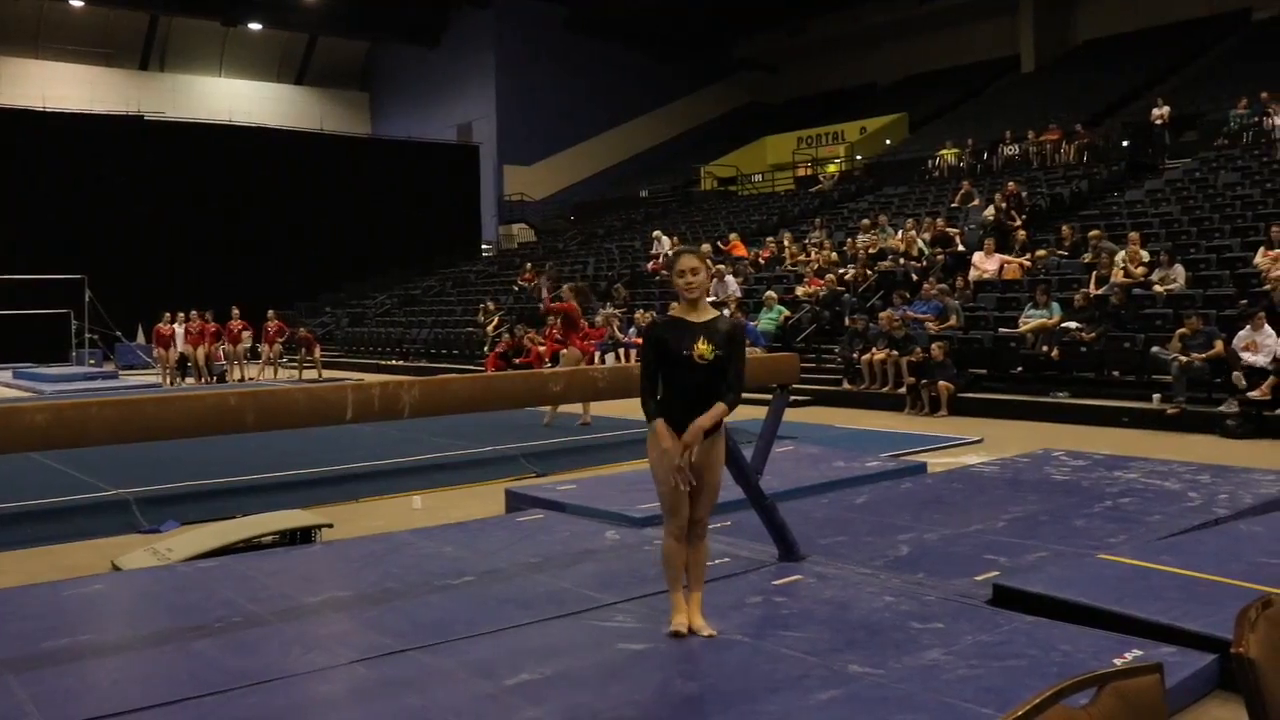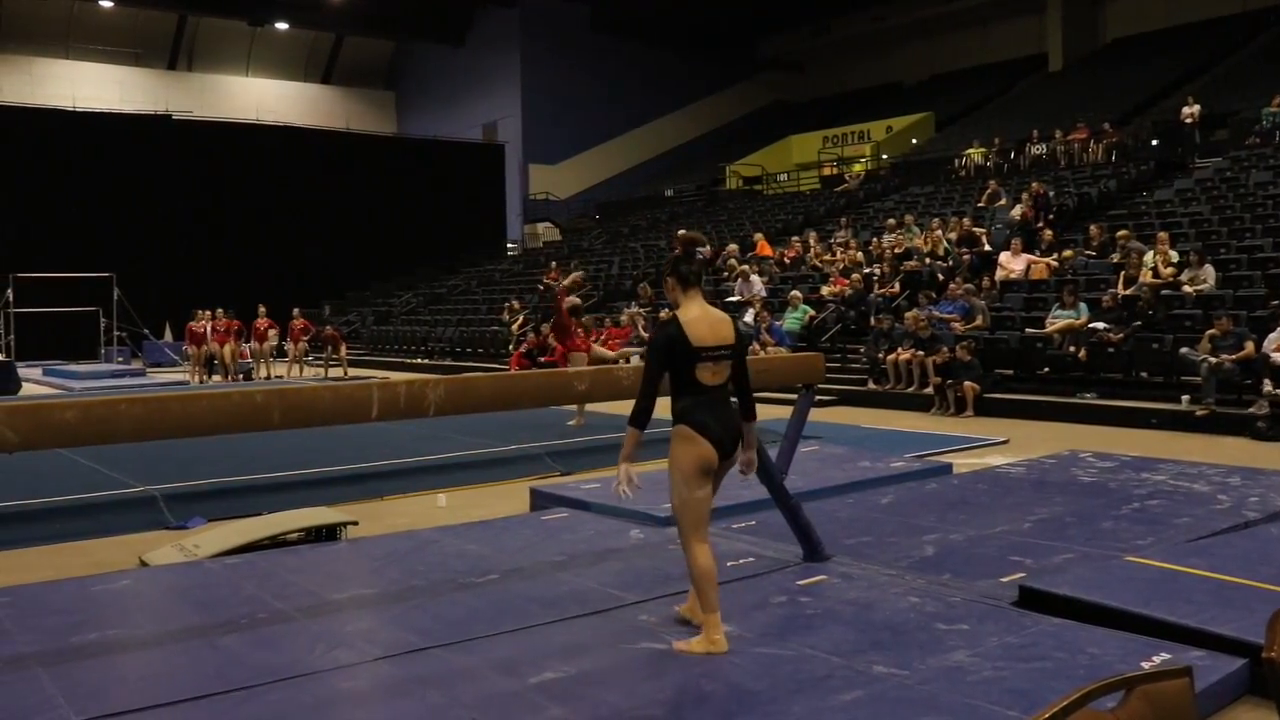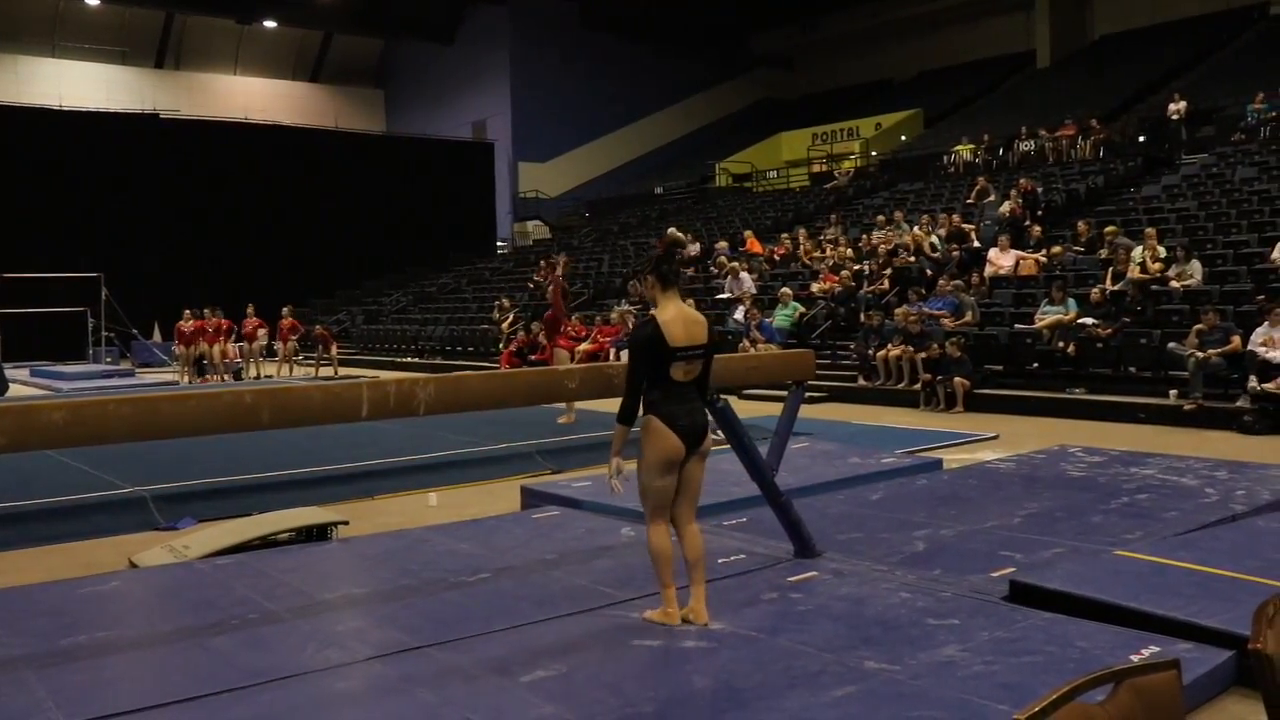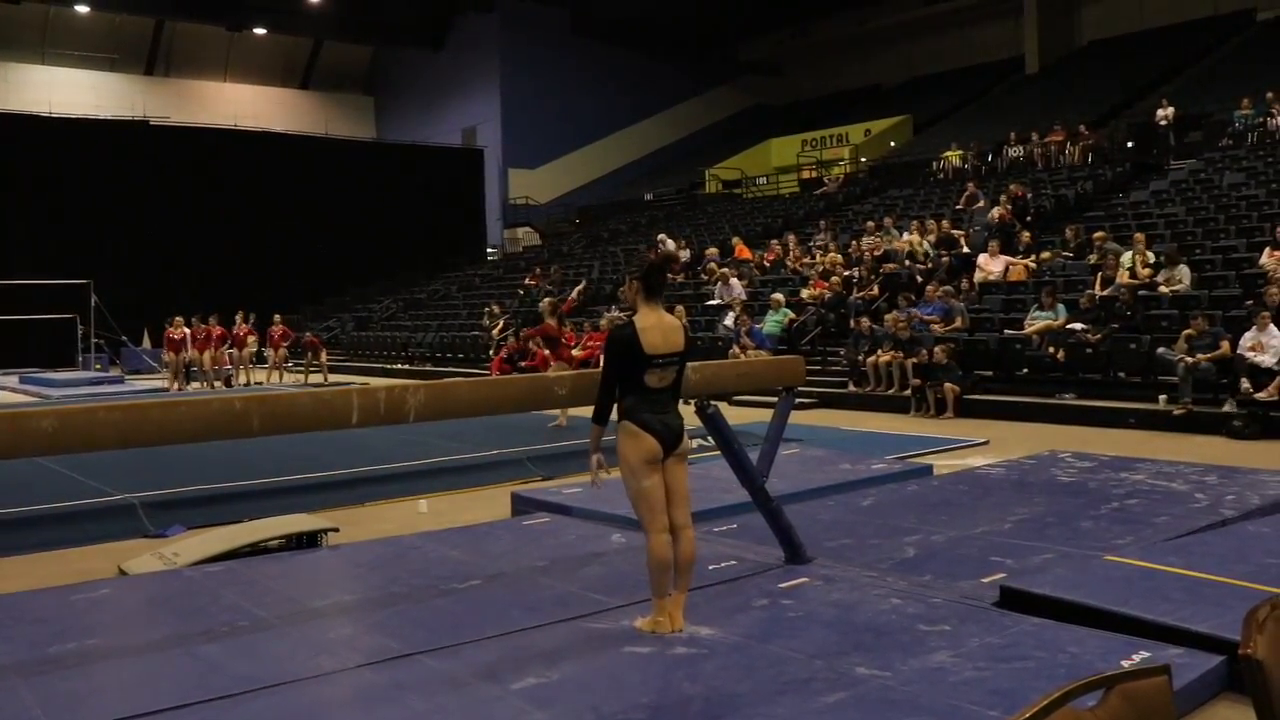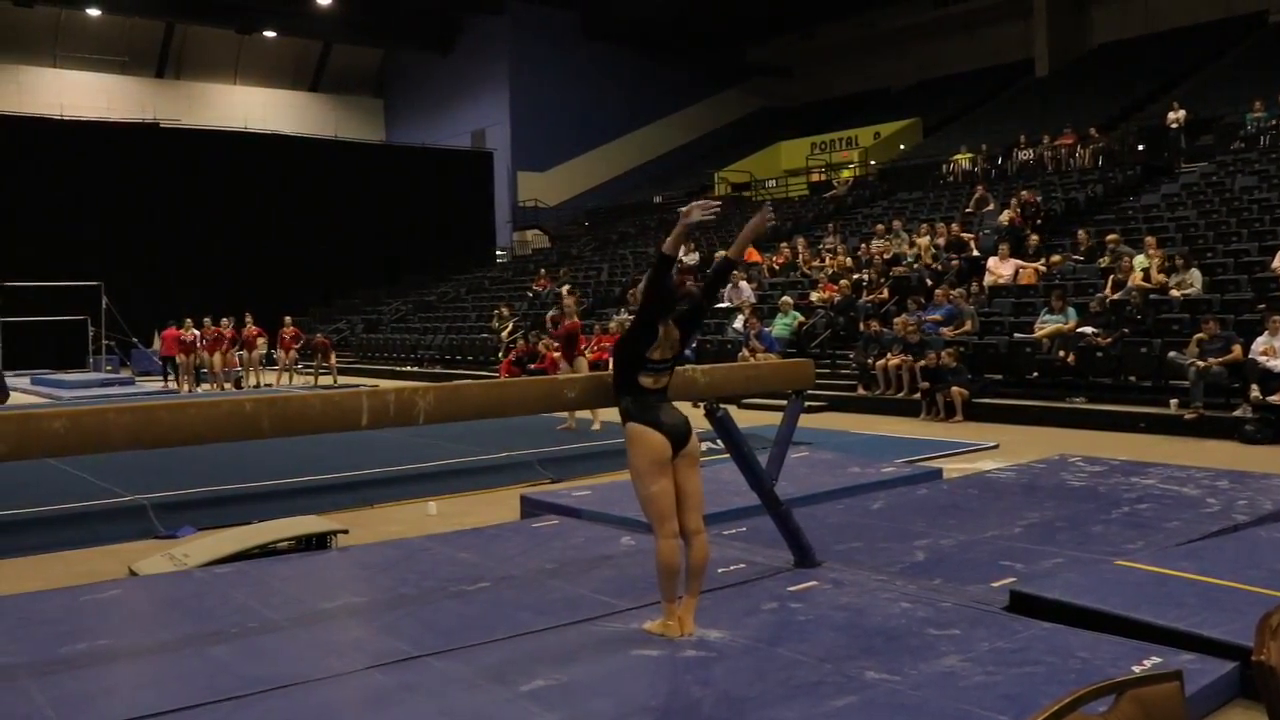
dt=1s
person 1, frame 1
left shoulder: (729, 328)
right shoulder: (660, 328)
left elbow: (734, 391)
right elbow: (648, 391)
left wrist: (704, 423)
right wrist: (665, 444)
left hip: (712, 436)
right hip: (670, 434)
left knee: (699, 527)
right knee: (677, 526)
left ankle: (695, 608)
right ankle: (678, 607)
person 1, frame 2
left shoulder: (669, 330)
right shoulder: (729, 324)
left elbow: (646, 398)
right elbow: (744, 391)
left wrist: (625, 460)
right wrist: (750, 446)
left hip: (693, 435)
right hip: (729, 431)
left knee: (694, 536)
right knee: (693, 524)
left ankle: (713, 634)
right ankle: (698, 605)
person 1, frame 3
left shoulder: (648, 329)
right shoulder: (703, 323)
left elbow: (633, 396)
left wrist: (616, 453)
left hip: (664, 428)
right hip: (698, 425)
left knee: (657, 519)
right knee: (687, 518)
left ankle: (669, 607)
right ankle: (698, 605)
person 1, frame 4
left shoulder: (623, 335)
right shoulder: (681, 330)
left elbow: (607, 394)
left wrist: (594, 448)
left hip: (639, 432)
right hip: (675, 428)
left knee: (656, 528)
right knee: (682, 523)
left ankle: (660, 615)
right ankle: (678, 610)
person 1, frame 5
left shoulder: (644, 329)
right shoulder: (680, 327)
left elbow: (658, 276)
right elbow: (715, 282)
left wrist: (681, 228)
right wrist: (750, 232)
left hip: (646, 432)
right hip: (678, 427)
left knee: (666, 531)
right knee: (693, 527)
left ankle: (671, 617)
right ankle: (687, 611)
